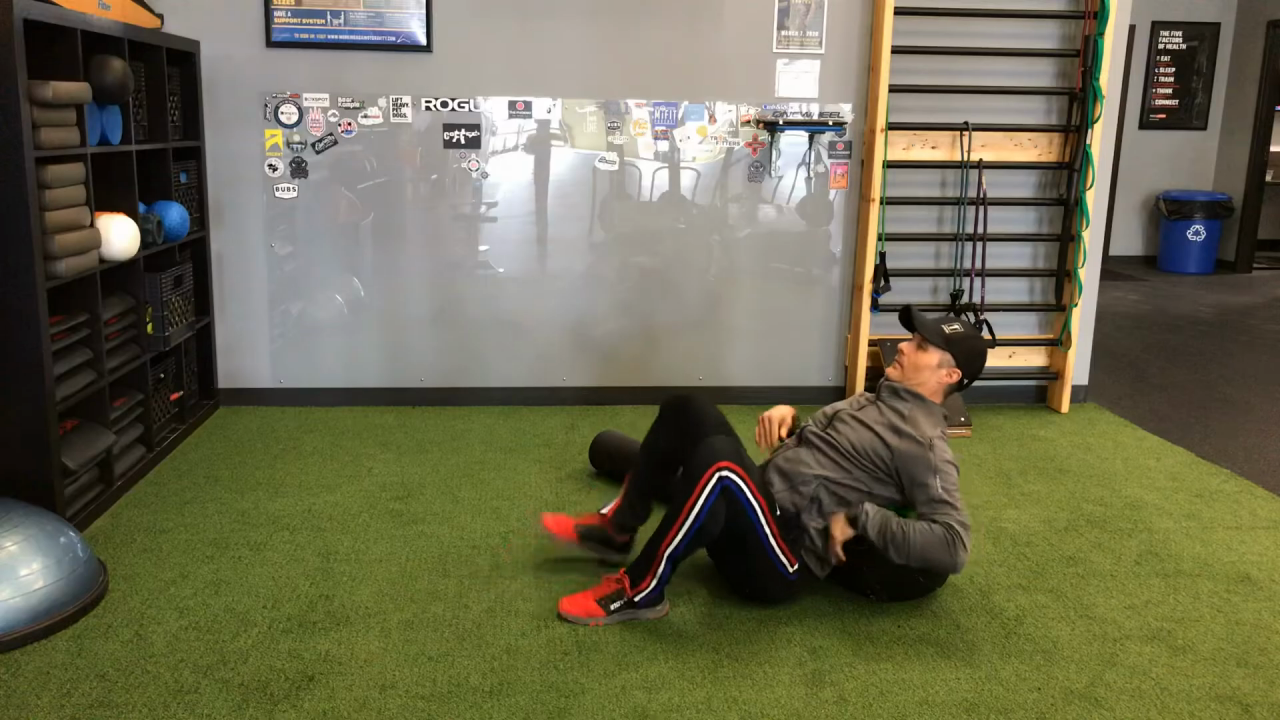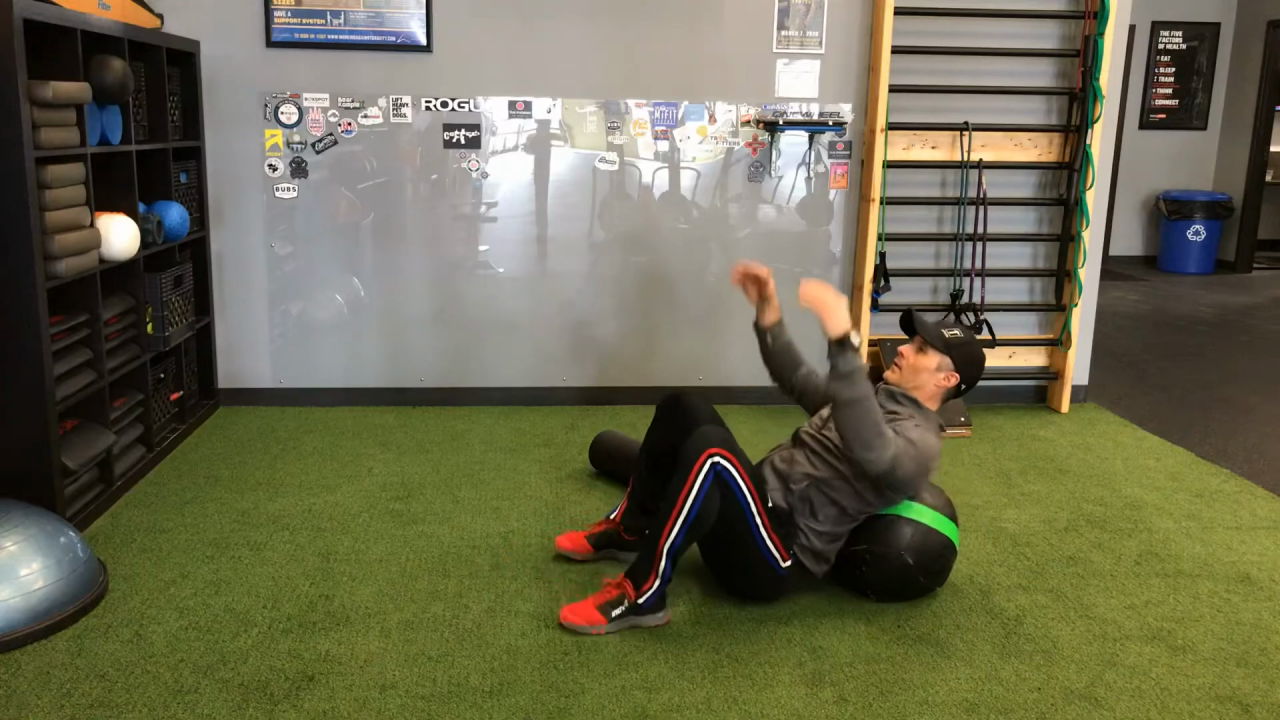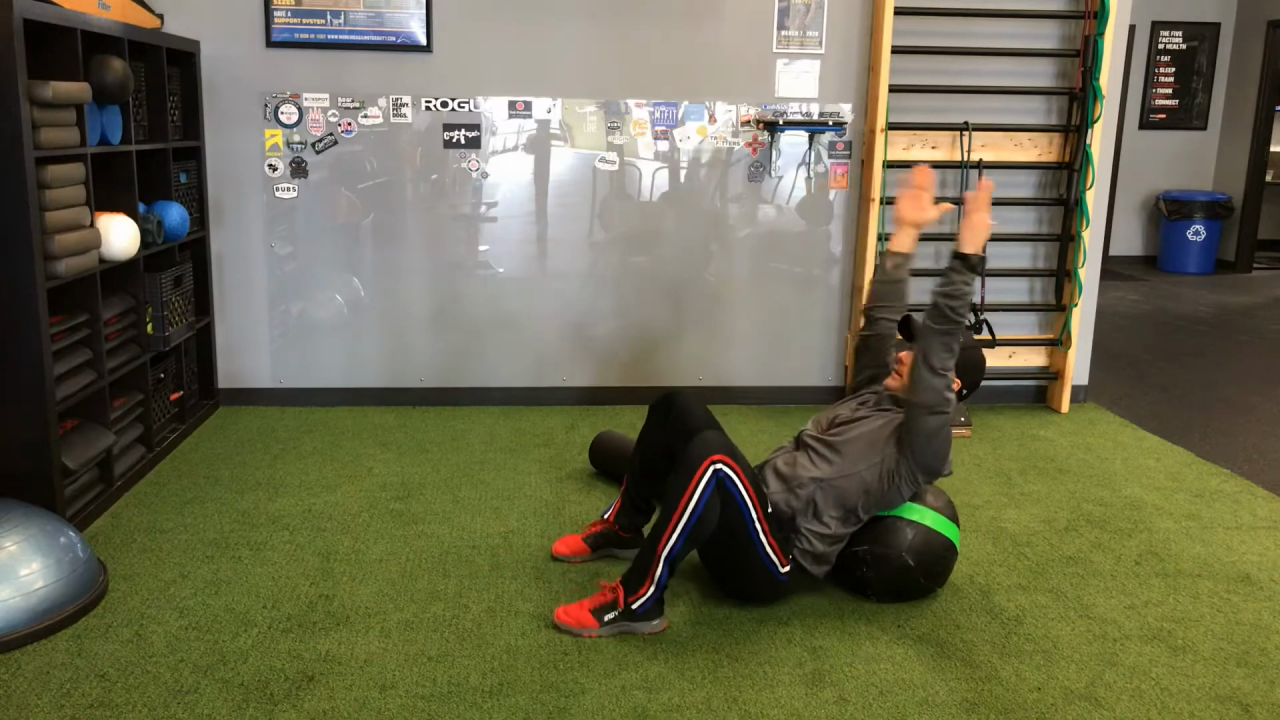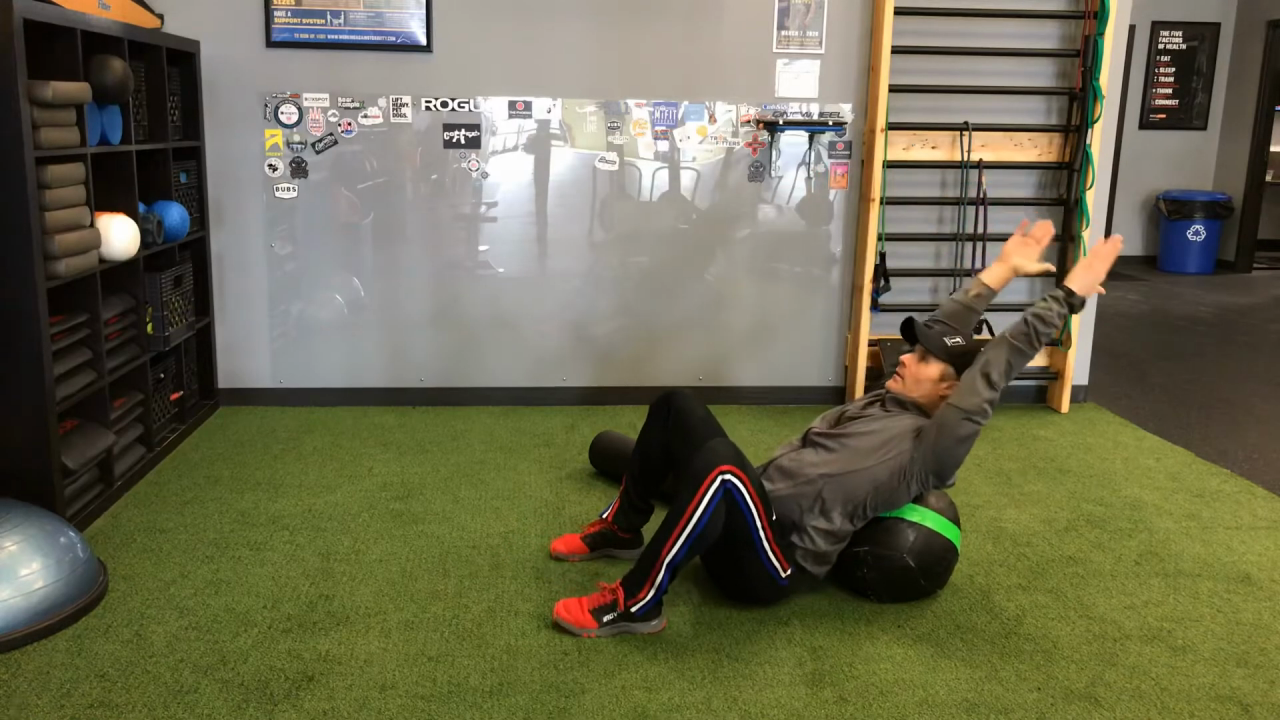
dt=0.5s
person 1, frame 1
left shoulder: (924, 446)
right shoulder: (879, 401)
left elbow: (952, 549)
left wrist: (861, 518)
right wrist: (787, 416)
left hip: (776, 558)
right hip: (751, 510)
left knee: (718, 456)
right knee: (687, 410)
left ankle: (640, 590)
right ankle: (616, 529)
person 1, frame 2
left shoulder: (918, 442)
right shoulder: (877, 399)
left elbow: (869, 450)
right elbow: (794, 380)
left wrist: (844, 338)
right wrist: (768, 310)
left hip: (769, 557)
right hip: (751, 510)
left knee: (708, 447)
right knee: (683, 407)
left ankle: (641, 596)
right ankle: (626, 532)
person 1, frame 3
left shoulder: (921, 444)
right shoulder: (875, 395)
left elbow: (938, 357)
right elbow: (878, 318)
left wrist: (965, 257)
right wrist: (905, 234)
left hip: (767, 561)
right hip: (746, 511)
left knee: (709, 456)
right knee: (675, 408)
left ankle: (637, 605)
right ankle: (621, 530)
person 1, frame 4
left shoulder: (929, 445)
right shoulder: (888, 401)
left elbow: (991, 371)
right elbow: (940, 334)
left wrist: (1068, 295)
right wrist: (1000, 271)
left hip: (766, 562)
right hip: (747, 514)
left knee: (717, 468)
right knee: (677, 406)
left ankle: (635, 604)
right ankle: (621, 530)
